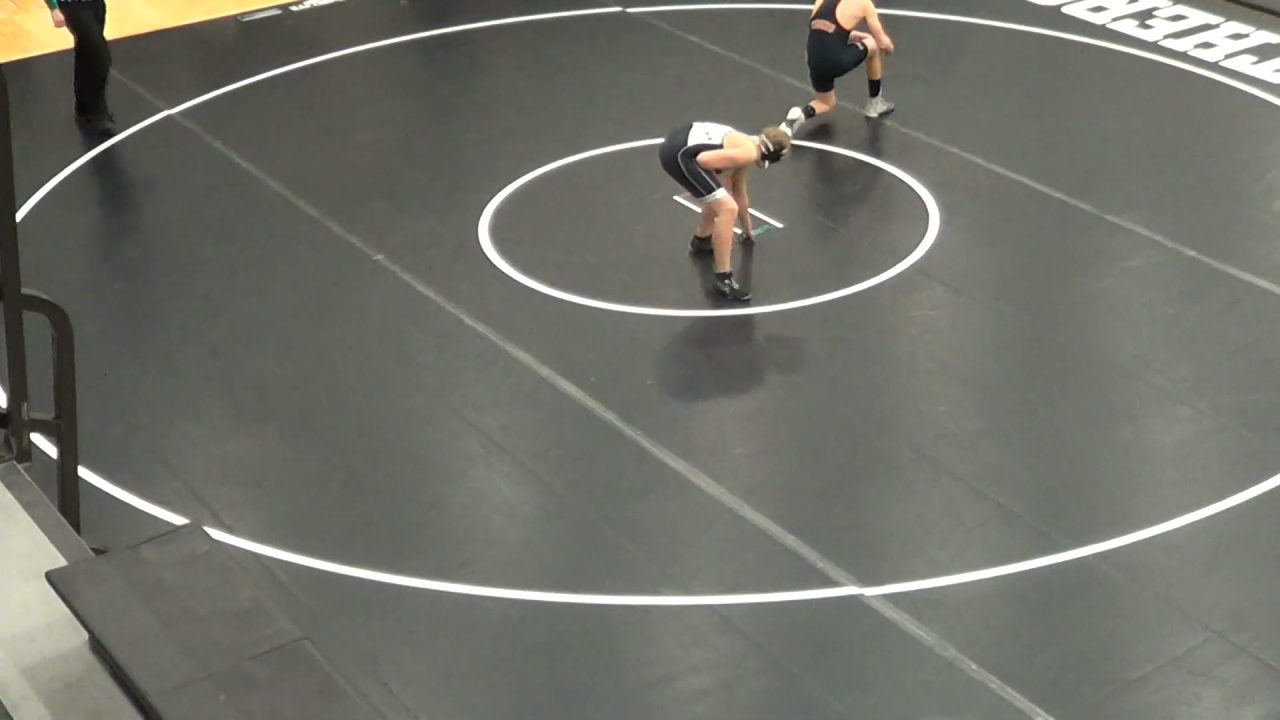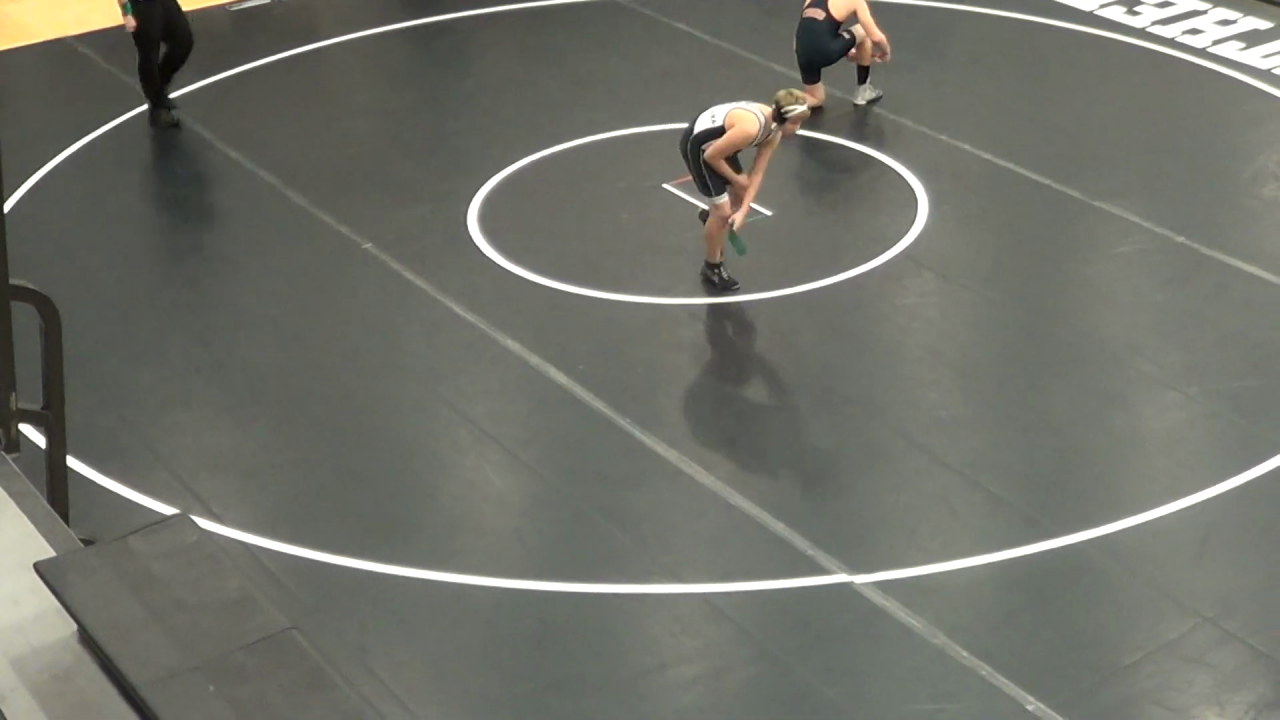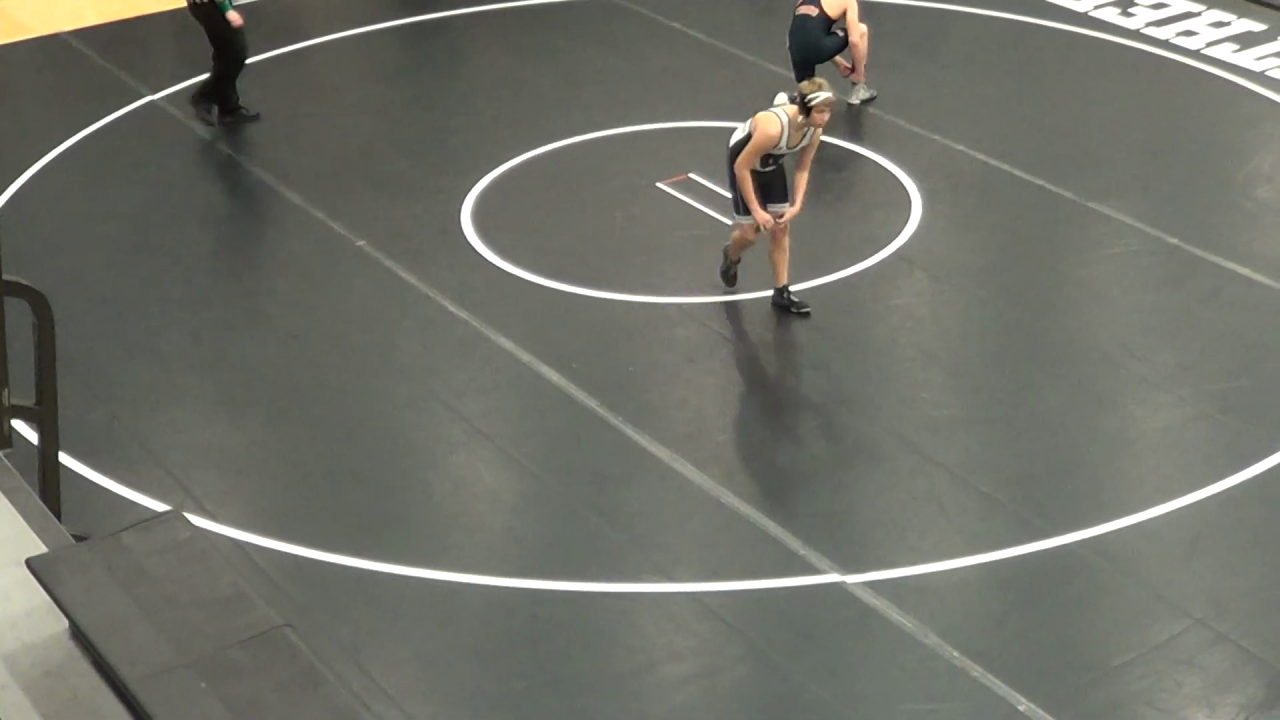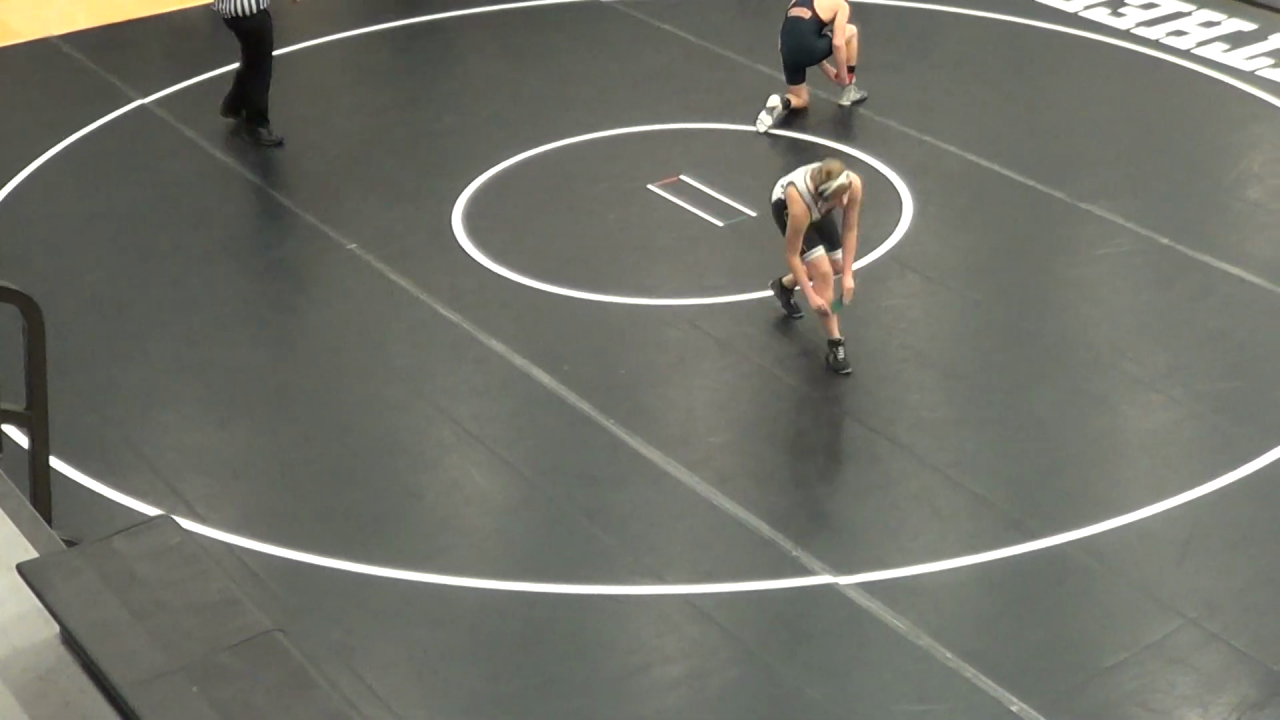
dt=0.5s
person 1, frame 1
left shoulder: (745, 147)
right shoulder: (748, 154)
left elbow: (740, 193)
right elbow: (703, 159)
left wrist: (747, 228)
right wrist: (716, 178)
right hip: (679, 154)
left knee: (720, 191)
right knee: (728, 209)
left ankle: (701, 240)
right ankle: (723, 277)
person 1, frame 2
left shoulder: (774, 128)
right shoulder: (750, 127)
left elbow: (756, 174)
right elbow: (711, 156)
left wrist: (742, 211)
right wrist: (736, 178)
left hip: (720, 143)
right hip: (698, 146)
left knee: (743, 194)
right knee: (722, 211)
left ankle: (709, 214)
right ankle: (712, 267)
person 1, frame 3
left shoulder: (815, 130)
right shoulder: (772, 128)
left elbow: (802, 170)
right elbow: (741, 167)
left wrist: (797, 205)
right wrist: (755, 210)
left hip: (771, 164)
right hip: (744, 164)
left knee: (781, 228)
right knee: (749, 233)
left ankle: (782, 292)
right ankle: (731, 257)
person 1, frame 4
left shoulder: (853, 185)
right shoulder: (800, 203)
left elbow: (850, 230)
right elbow: (792, 254)
left wrist: (848, 274)
right wrist: (811, 294)
left hip: (818, 210)
right hip: (786, 204)
left knee: (837, 267)
right knee: (823, 273)
left ankle: (783, 285)
right ankle: (834, 342)
